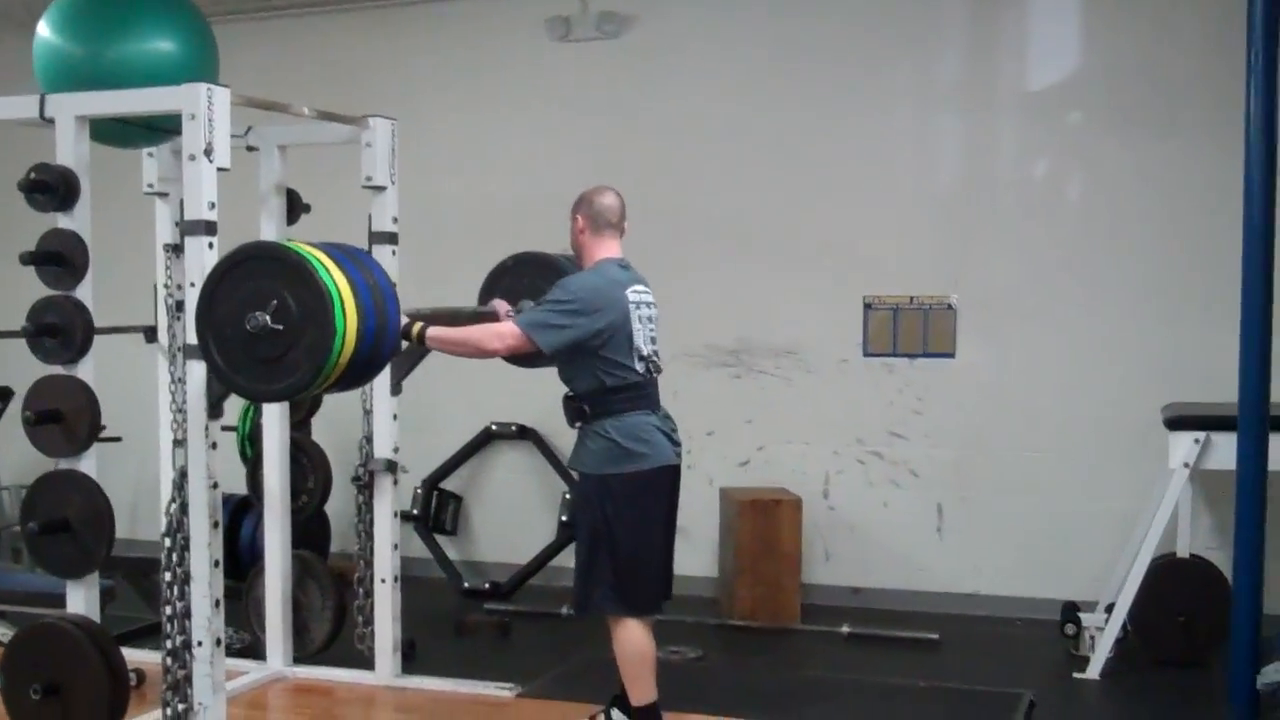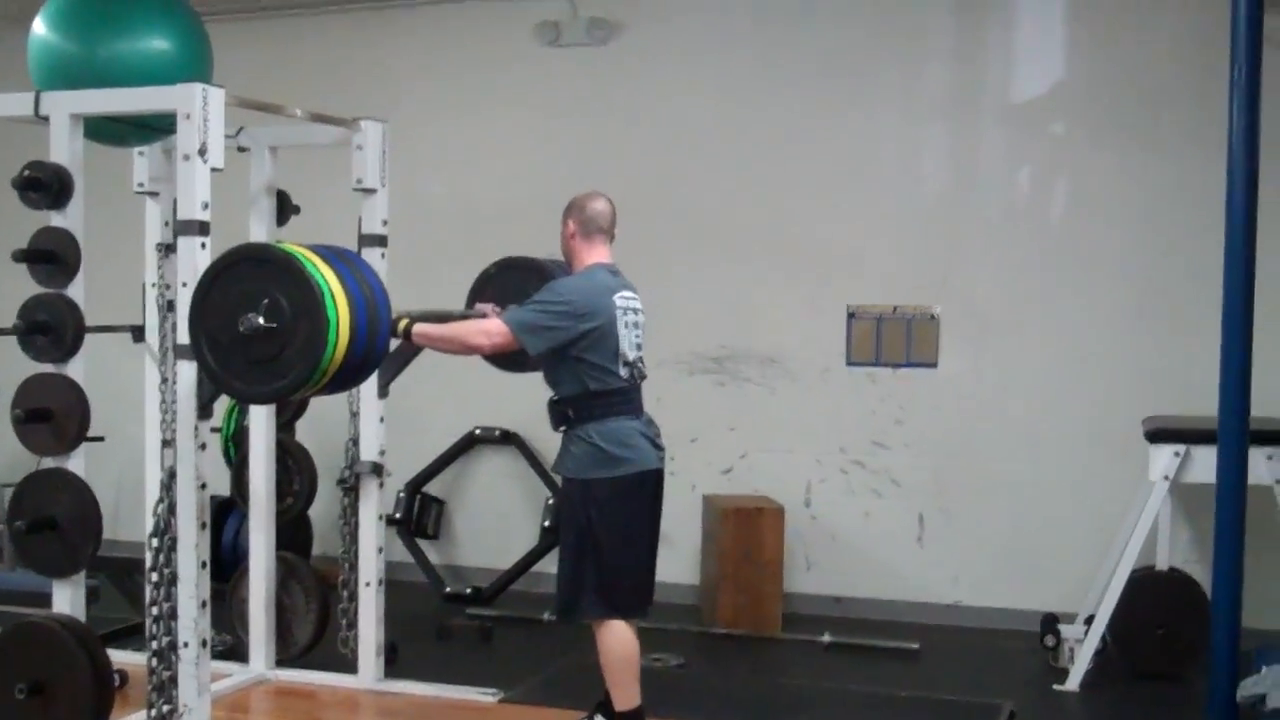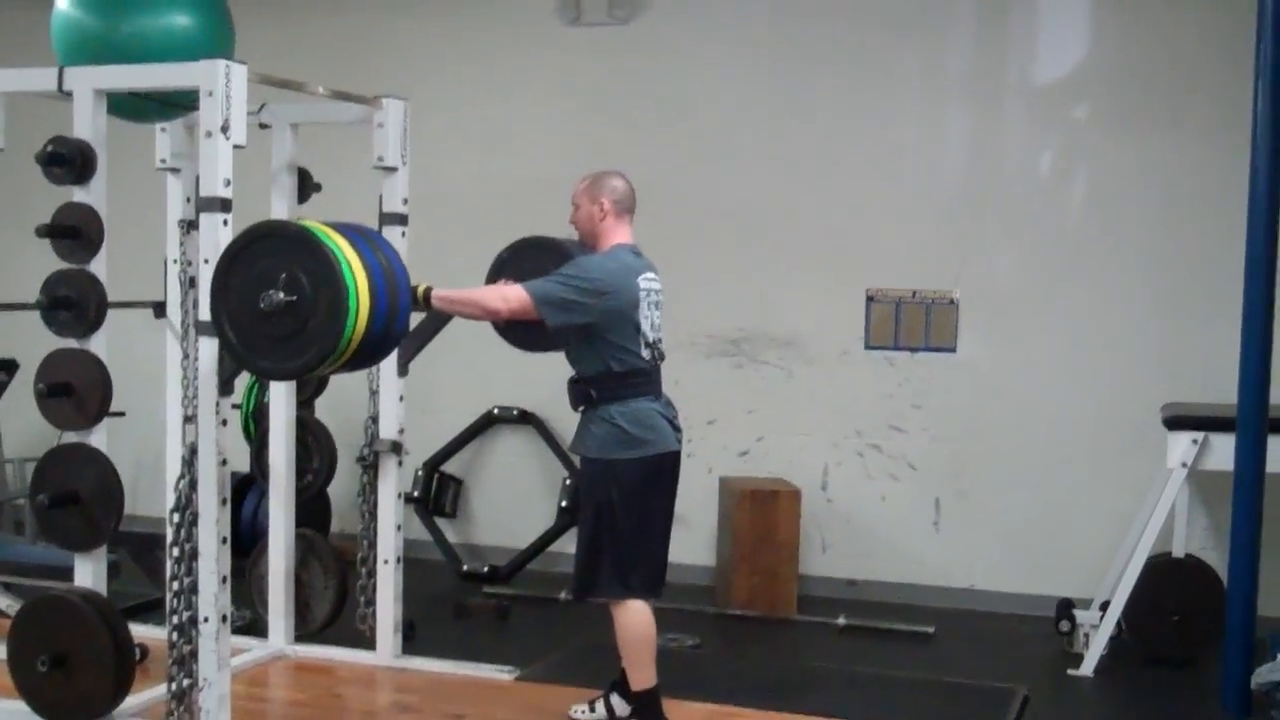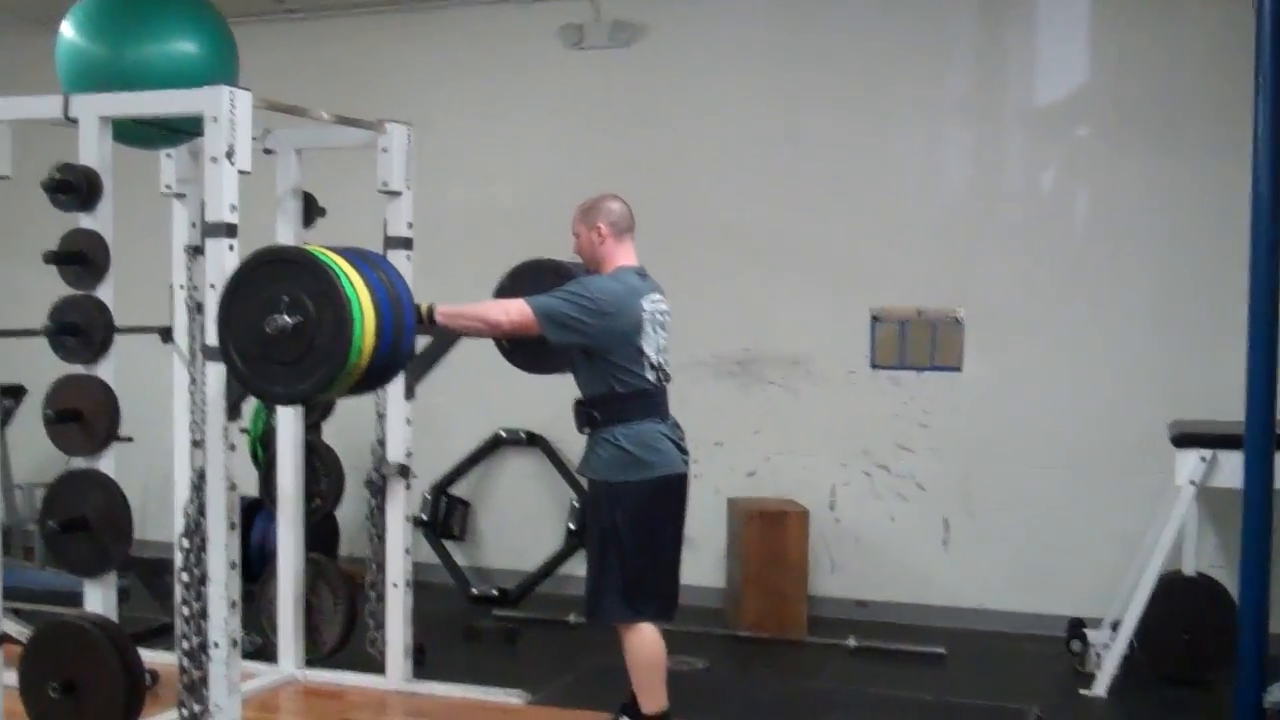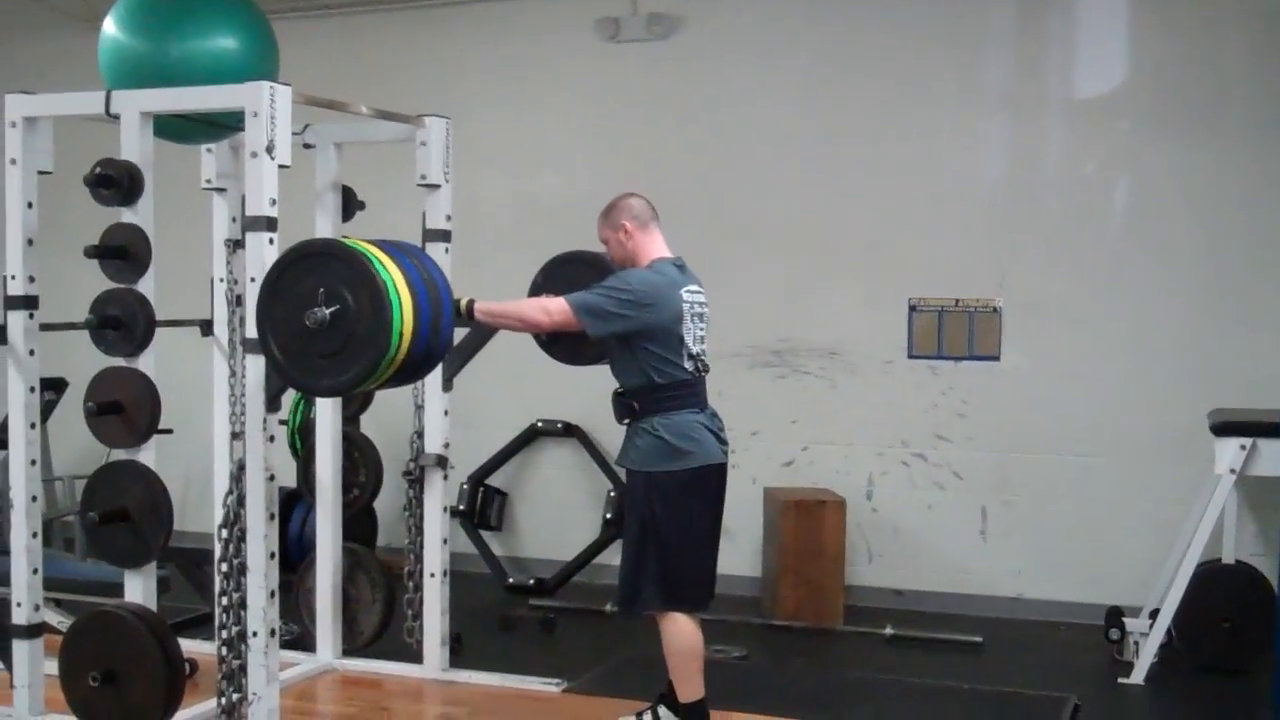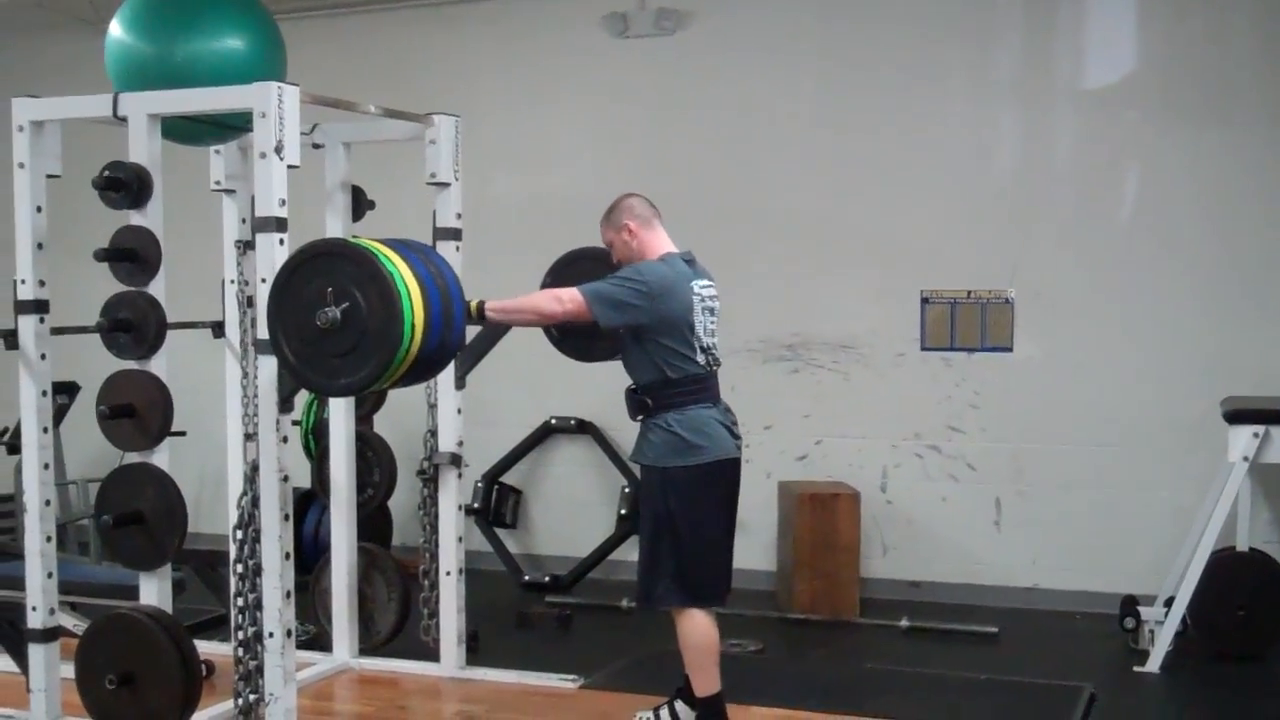
dt=0.3s
person 1, frame 1
left shoulder: (586, 290)
right shoulder: (630, 284)
left elbow: (500, 342)
left wrist: (416, 331)
right wrist: (520, 316)
left hip: (619, 456)
right hip: (648, 450)
left knee: (624, 601)
right knee: (632, 597)
person 1, frame 2
left shoulder: (575, 293)
right shoulder: (619, 291)
left elbow: (485, 339)
left wrist: (406, 329)
right wrist: (505, 316)
left hip: (604, 459)
right hip: (631, 454)
left knee: (607, 605)
right knee: (615, 599)
person 1, frame 3
left shoulder: (599, 273)
right shoulder: (636, 269)
left elbow: (504, 305)
left wrist: (426, 295)
right wrist: (517, 289)
left hip: (622, 440)
right hip: (645, 435)
left knee: (625, 585)
right knee: (629, 580)
person 1, frame 4
left shoulder: (603, 294)
right shoulder: (644, 291)
left elbow: (506, 318)
left wrist: (429, 314)
left hip: (629, 462)
right hip: (654, 457)
left knee: (634, 608)
right knee: (640, 602)
person 1, frame 5
left shoulder: (642, 287)
right shoulder: (682, 281)
left elbow: (546, 315)
left wrist: (468, 308)
left hip: (668, 453)
right hip: (692, 447)
left knee: (671, 597)
right knee: (676, 592)
person 1, frame 6
left shoulder: (652, 281)
right shoulder: (691, 275)
left elbow: (557, 306)
left wrist: (478, 309)
left hip: (682, 448)
right hip: (705, 441)
left knee: (687, 592)
right knee: (691, 587)
